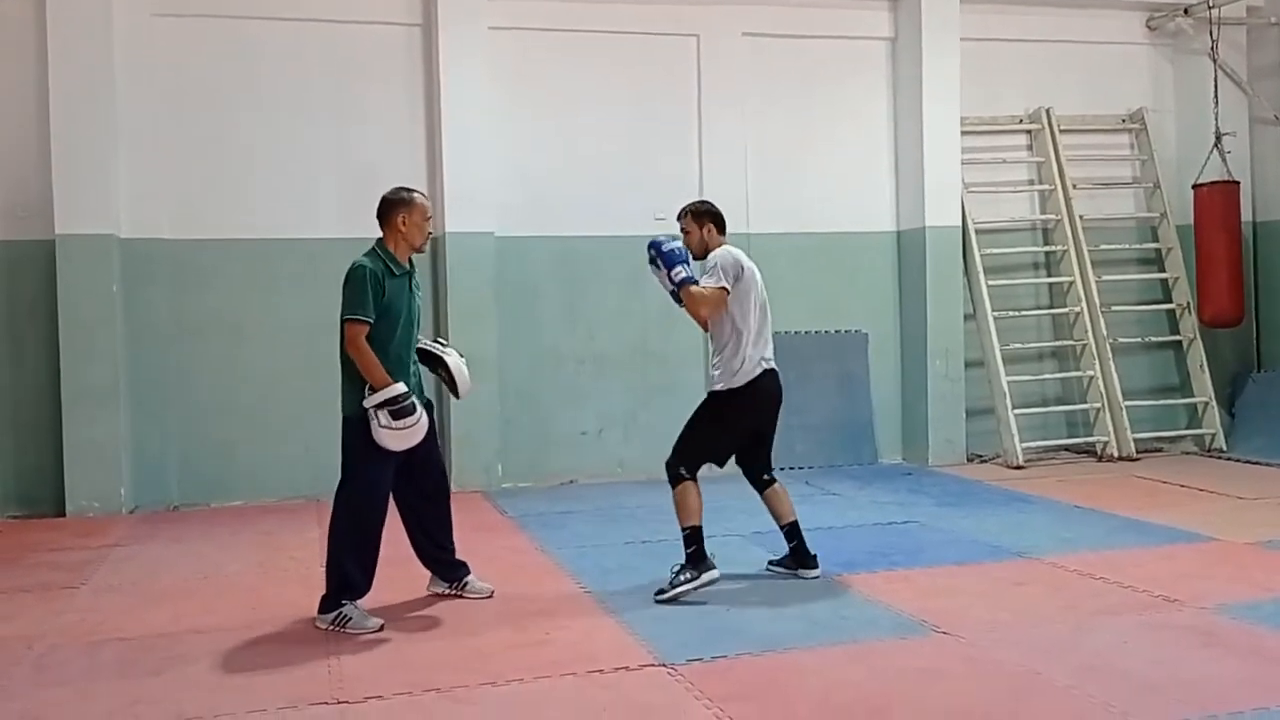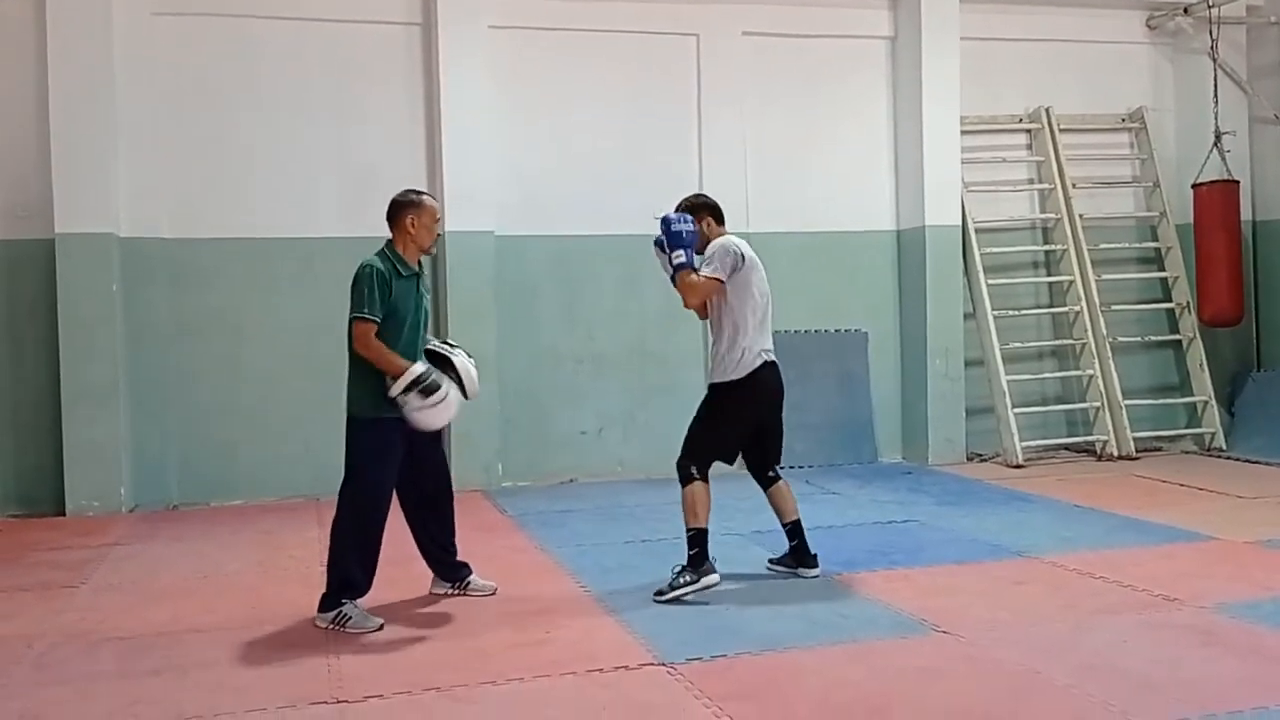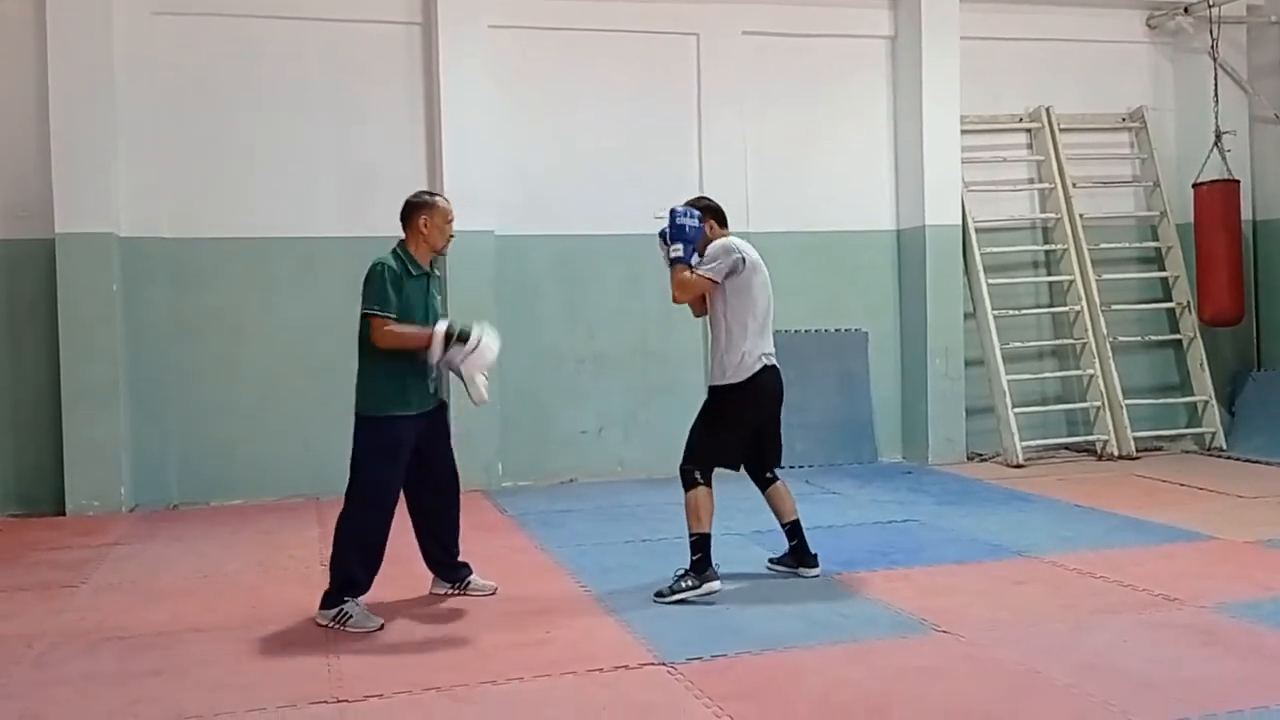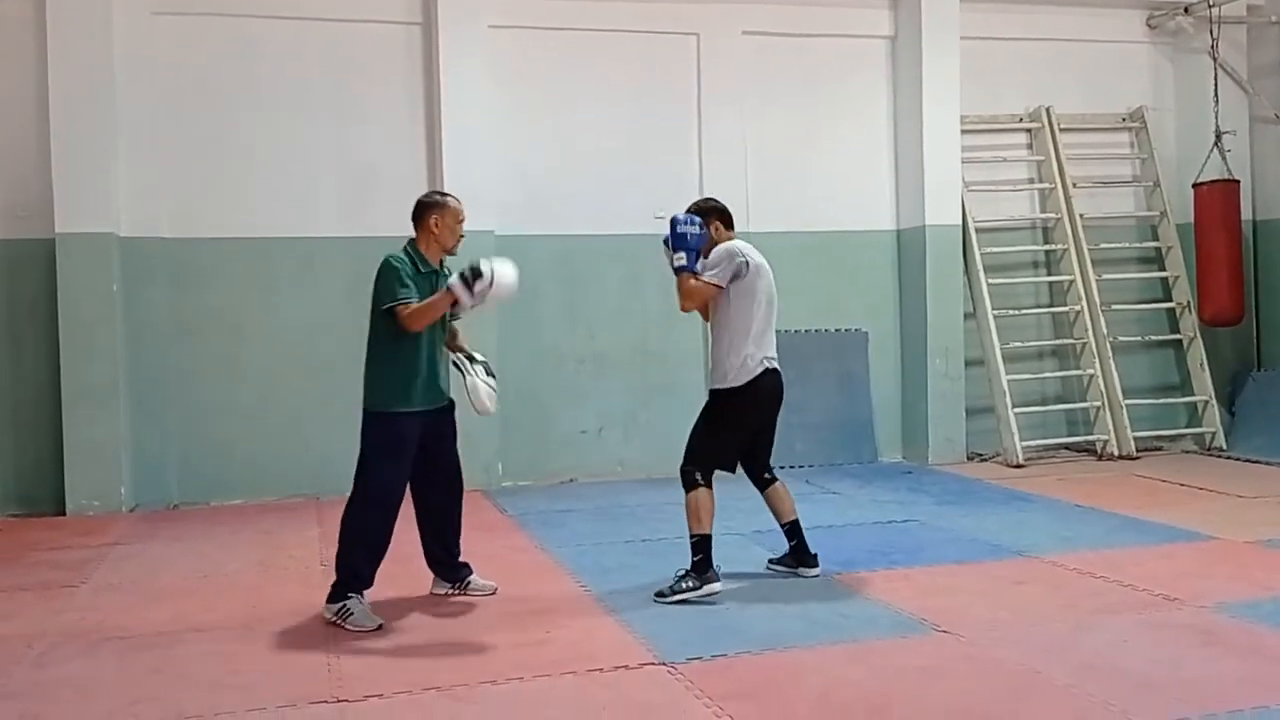
dt=0.1s
person 1, frame 1
left shoulder: (408, 271)
right shoulder: (366, 271)
right elbow: (355, 341)
right wrist: (390, 392)
left hip: (413, 403)
right hip: (373, 411)
left knee: (430, 489)
right knee: (362, 504)
left ankle: (448, 572)
right ankle: (337, 603)
person 1, frame 2
left shoulder: (417, 273)
right shoulder: (373, 272)
right elbow: (362, 340)
right wrist: (410, 373)
right hip: (376, 411)
left knee: (433, 491)
right knee: (364, 502)
left ankle: (449, 572)
right ankle: (337, 602)
person 1, frame 3
left shoulder: (431, 275)
right shoulder: (386, 270)
right elbow: (381, 335)
left wrist: (451, 344)
right wrist: (438, 336)
left hip: (427, 405)
right hip: (384, 410)
left knee: (440, 490)
right knee: (371, 502)
left ankle: (450, 572)
right ankle: (339, 599)
person 1, frame 4
left shoulder: (442, 273)
right shoulder: (396, 266)
right elbow: (414, 320)
left wrist: (467, 356)
right wrist: (455, 287)
left hip: (435, 402)
right hip: (391, 406)
left knee: (443, 489)
right knee: (376, 497)
left ankle: (449, 573)
right ankle: (344, 595)
person 2, frame 1
left shoulder: (723, 258)
right shoulder: (736, 263)
left elbow: (704, 308)
right elbow: (708, 321)
left wrist: (679, 271)
right wrist: (675, 284)
left hip: (738, 387)
right hip: (763, 385)
left knee: (680, 465)
right knee: (759, 472)
left ankle: (696, 562)
right ankle: (801, 555)
person 2, frame 2
left shoulder: (725, 247)
right shoulder: (736, 251)
left elbow: (693, 296)
right elbow: (704, 308)
left wrist: (679, 253)
right wrist: (677, 257)
left hip: (738, 380)
right hip: (764, 376)
left knee: (691, 464)
right knee: (765, 468)
left ankle: (698, 564)
right ankle: (801, 553)
person 2, frame 3
left shoulder: (726, 248)
right shoulder: (741, 253)
left elbow: (682, 294)
right elbow: (699, 307)
left wrist: (679, 249)
right wrist: (679, 252)
left hip: (738, 383)
right hip: (765, 379)
left knee: (694, 469)
right knee: (762, 469)
left ankle: (701, 568)
right ankle: (801, 553)
person 2, frame 4
left shoulder: (729, 252)
right shoulder: (748, 255)
left elbow: (690, 302)
right elbow: (705, 303)
left wrist: (682, 252)
right wrist: (685, 260)
left hip: (738, 385)
right hip: (765, 381)
left knee: (695, 470)
right knee: (760, 469)
left ankle: (702, 570)
right ankle: (801, 553)
